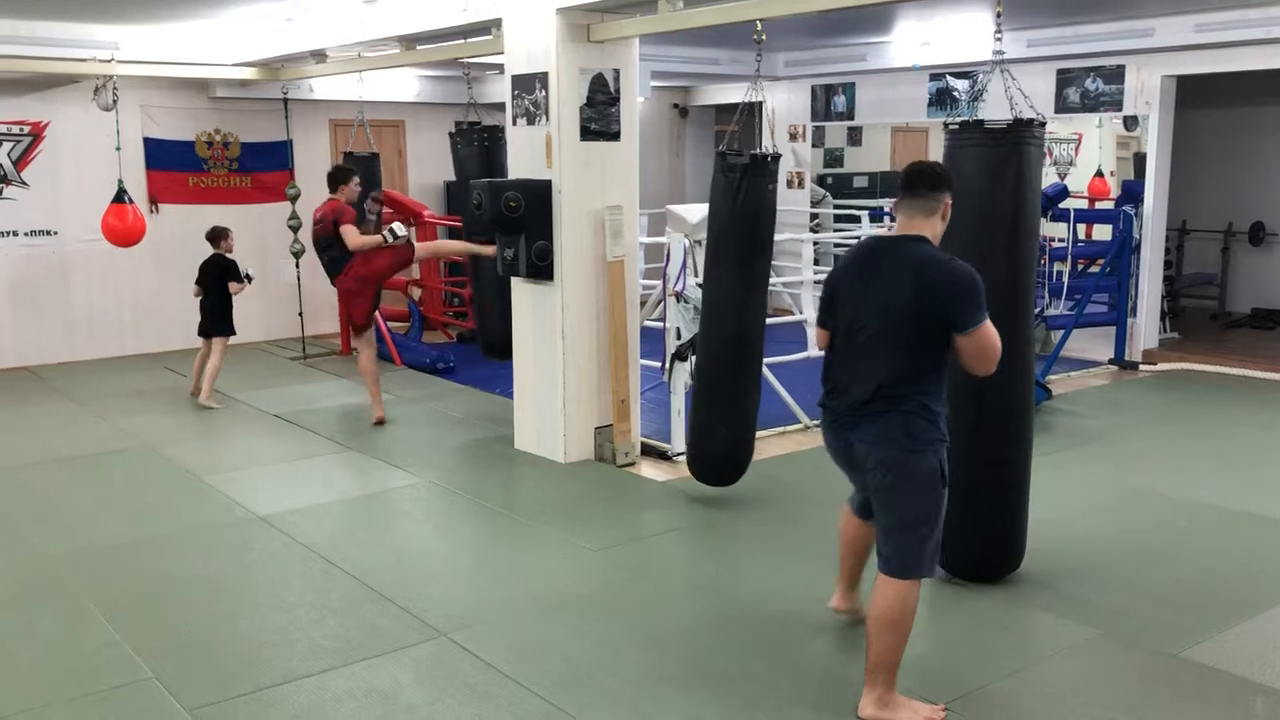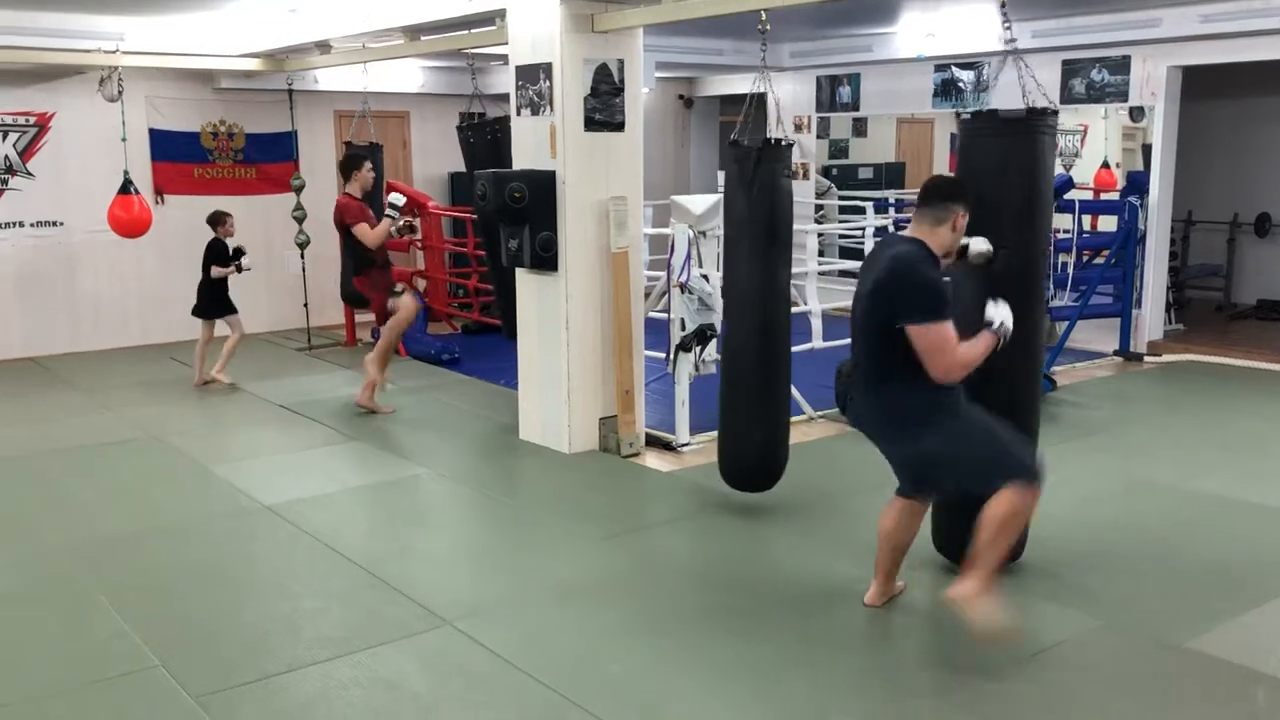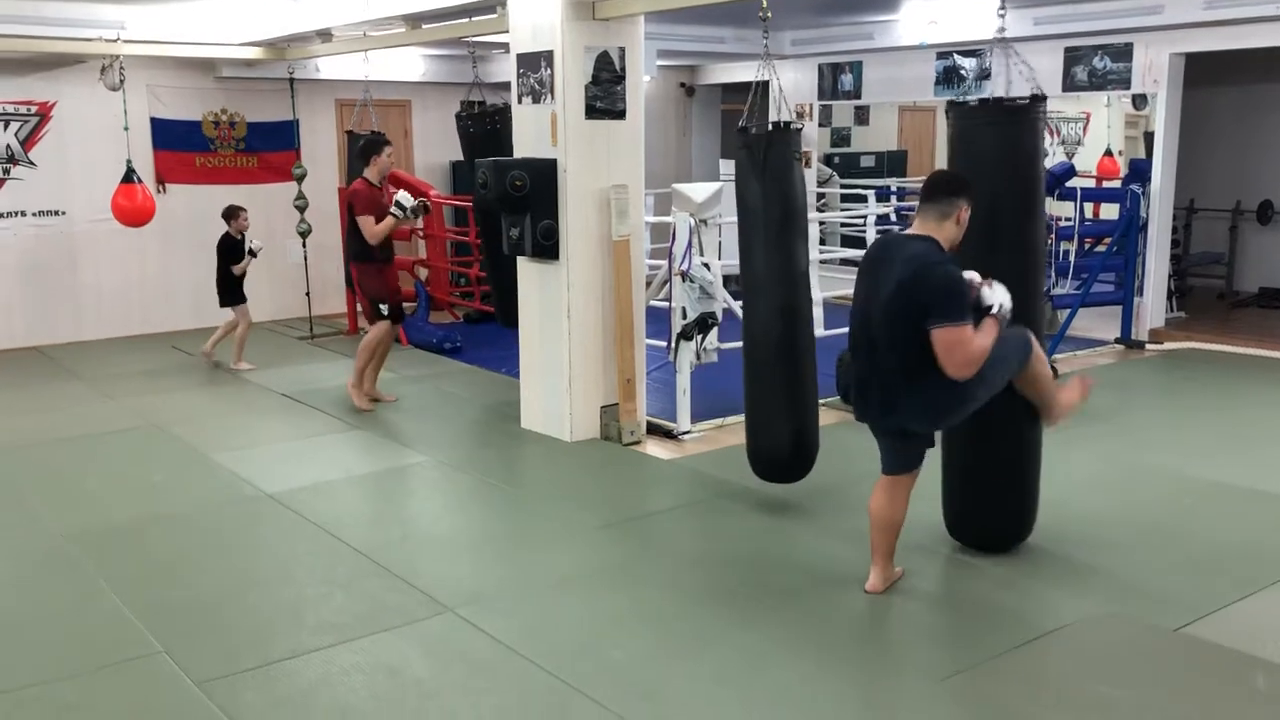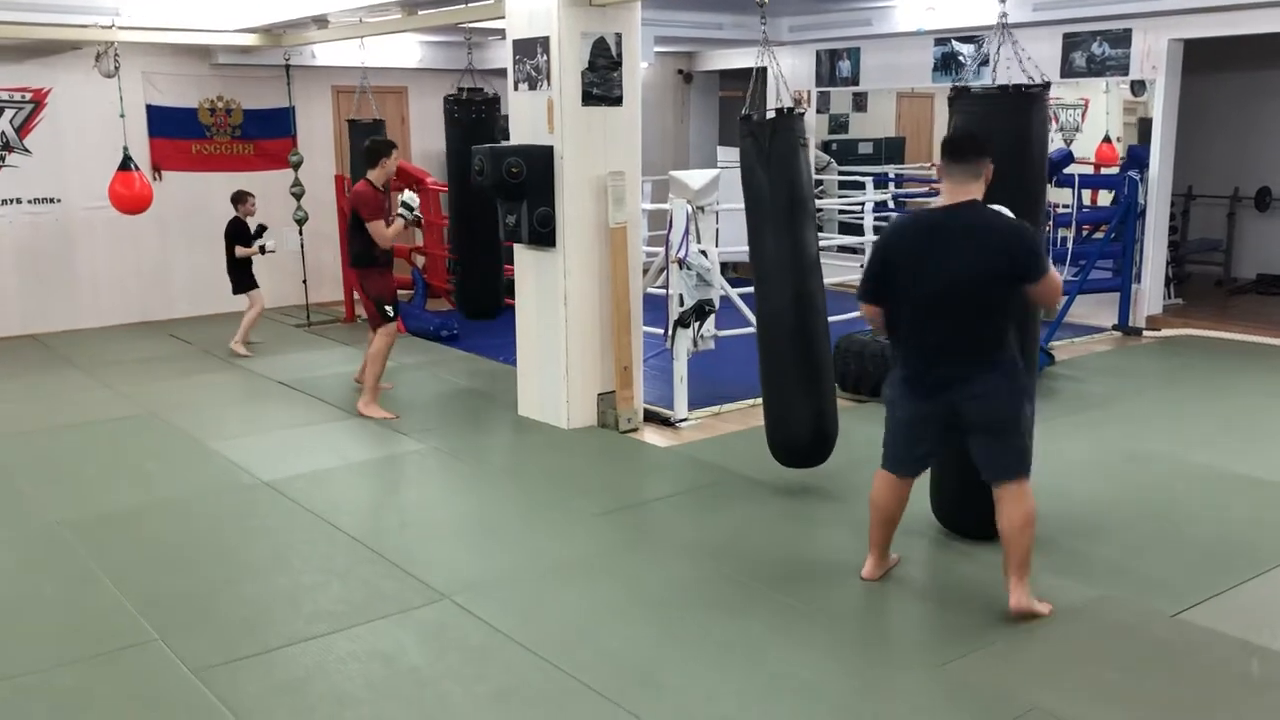
dt=0.3s
person 1, frame 1
left shoulder: (849, 263)
right shoulder: (951, 277)
left elbow: (822, 340)
right elbow: (983, 361)
left hip: (840, 423)
right hip: (905, 434)
left knee: (867, 499)
right knee: (904, 564)
left ankle: (845, 592)
person 1, frame 2
left shoulder: (889, 251)
right shoulder: (917, 278)
right elbow: (948, 368)
left wrist: (957, 256)
right wrist: (994, 332)
left hip: (875, 404)
right hip: (917, 408)
left knee: (915, 490)
right knee: (1021, 478)
left ankle: (882, 584)
right ankle: (974, 584)
person 1, frame 3
left shoulder: (880, 251)
right shoulder: (943, 276)
right elbow: (961, 366)
right wrist: (994, 318)
left hip: (869, 396)
right hip: (930, 398)
left knee: (897, 472)
right knee: (1020, 343)
left ankle: (881, 572)
right ankle: (1053, 405)
person 1, frame 4
left shoulder: (897, 235)
right shoulder: (1011, 236)
left elbow: (871, 313)
right elbow: (1050, 297)
left hip: (917, 381)
right hip: (990, 381)
left knee: (896, 468)
right knee: (1012, 481)
left ankle: (876, 559)
right ankle: (1019, 590)
person 2, frame 1
left shoulder: (319, 215)
right shoulder: (343, 210)
right elbow: (354, 244)
left wrist: (376, 234)
right wrist: (388, 236)
left hip: (344, 282)
right hip: (359, 268)
left knee: (365, 344)
right knee: (426, 248)
left ankle: (377, 408)
right ankle: (485, 250)
person 2, frame 2
left shoulder: (359, 204)
right shoulder: (346, 206)
right elbow: (372, 242)
left wrist: (396, 230)
right wrist: (391, 212)
left hip: (379, 274)
right hip: (369, 277)
left knee: (391, 334)
right knee: (408, 308)
left ankle: (367, 395)
right ankle: (373, 361)
person 2, frame 3
left shoulder: (379, 188)
right shoulder: (359, 191)
right elbow: (373, 237)
left wrist: (410, 212)
right wrist: (398, 213)
left hip: (386, 265)
right hip: (367, 268)
left knee: (391, 328)
right knee: (381, 327)
left ankle: (370, 386)
right ankle: (355, 383)
person 2, frame 4
left shoulder: (382, 189)
right shoulder: (363, 194)
right elbow: (386, 240)
left wrist: (406, 216)
right wrist: (405, 212)
left hip: (381, 267)
right hip: (366, 271)
left knee: (384, 325)
right knee: (387, 328)
left ankle: (365, 373)
right ankle: (367, 400)
person 3, frame 1
left shoulder: (205, 264)
right shoulder: (229, 264)
left elbow: (196, 292)
right elbow: (234, 289)
right wrist: (247, 279)
left hip: (206, 310)
right hip: (221, 312)
left knee: (205, 349)
right knee: (218, 353)
left ankle: (195, 387)
right ankle: (206, 395)
person 3, frame 2
left shoulder: (212, 245)
right shoulder: (221, 247)
right elbow: (215, 273)
left wrist: (235, 256)
right wrist: (238, 267)
left hip: (205, 294)
right hip: (217, 295)
left knee: (206, 336)
right knee: (238, 332)
left ankle: (200, 376)
right ankle: (218, 370)
person 3, frame 3
left shoulder: (240, 236)
right shoulder: (228, 243)
right elbow: (237, 270)
right wrist: (251, 254)
left hip: (234, 285)
right hip: (229, 286)
left knee: (236, 320)
right knee: (245, 321)
left ankle: (209, 347)
right ankle: (236, 361)
person 3, frame 4
left shoulder: (240, 224)
right shoulder: (237, 226)
right elbow: (239, 252)
left wrist: (257, 234)
right wrist: (262, 249)
left hip: (242, 270)
right hip: (240, 271)
left knee: (253, 303)
right knee: (259, 306)
left ankle: (243, 337)
right ankle: (237, 342)
